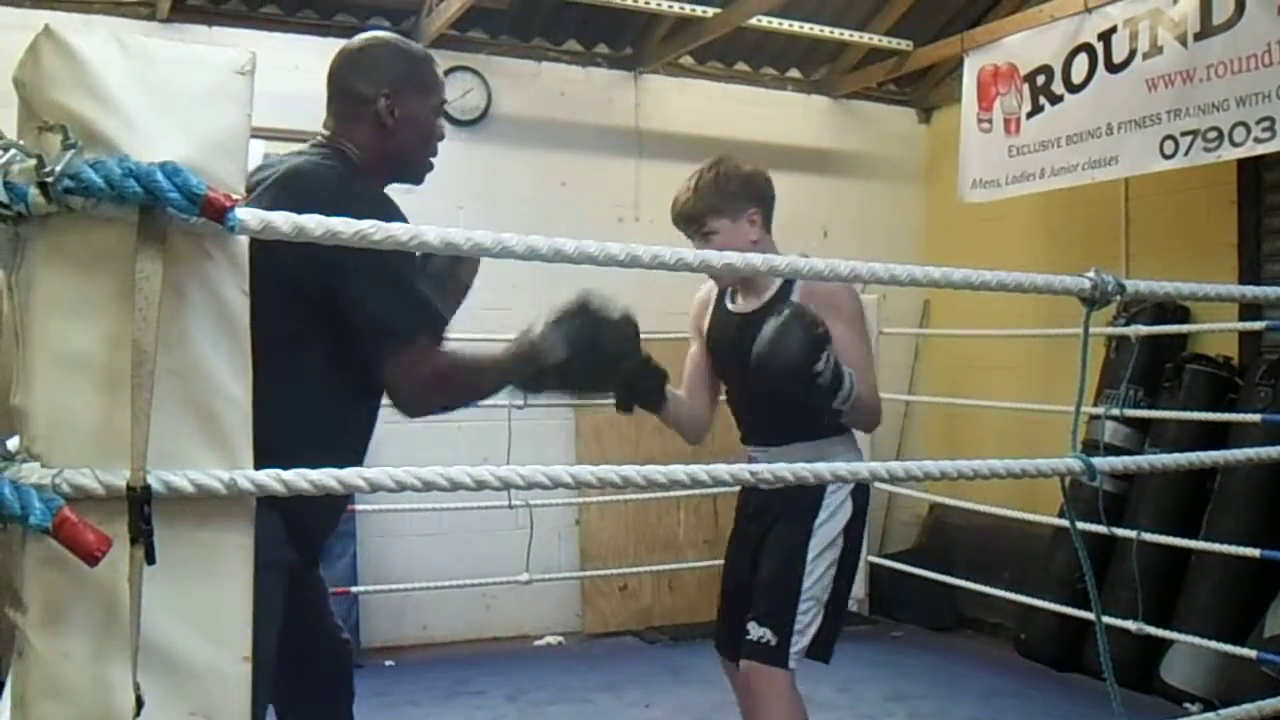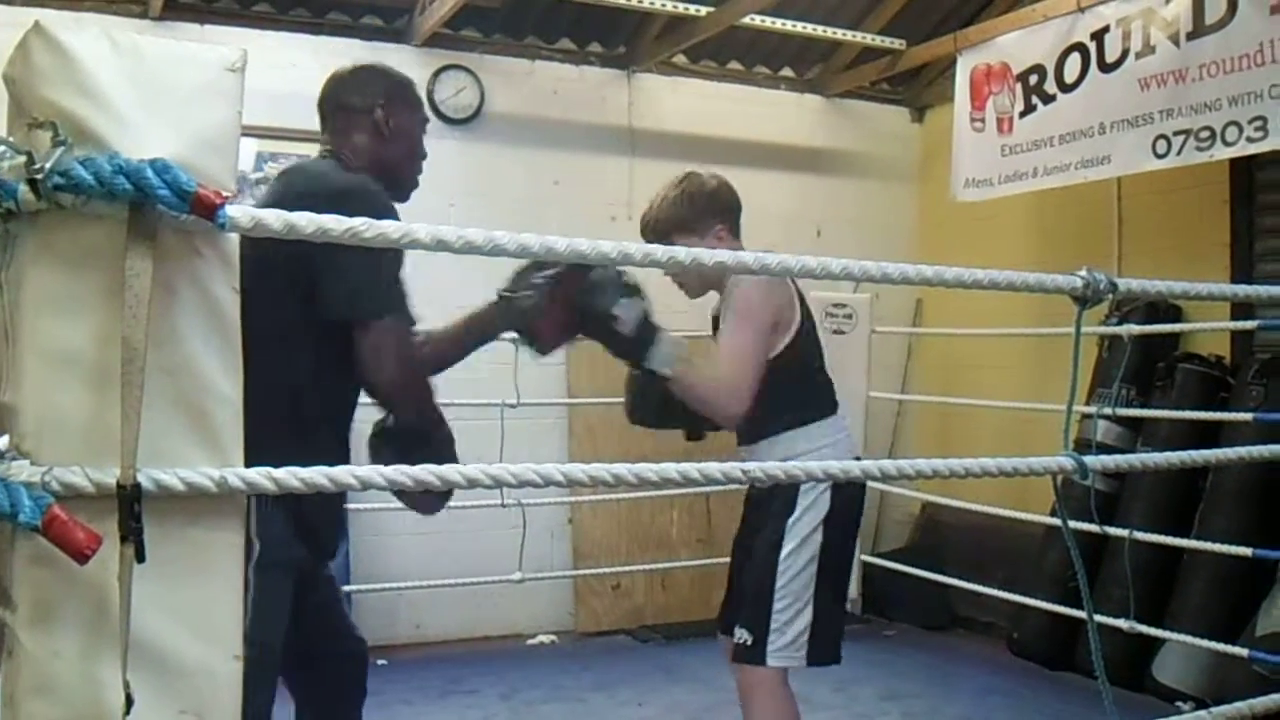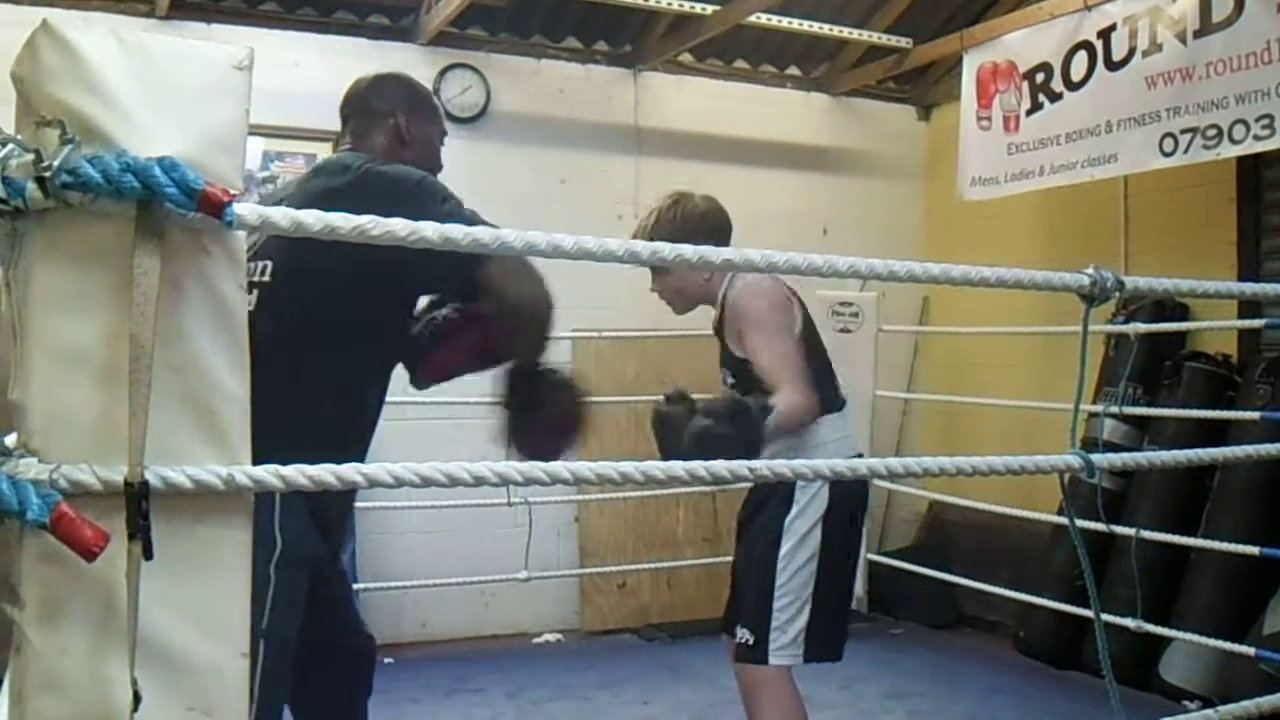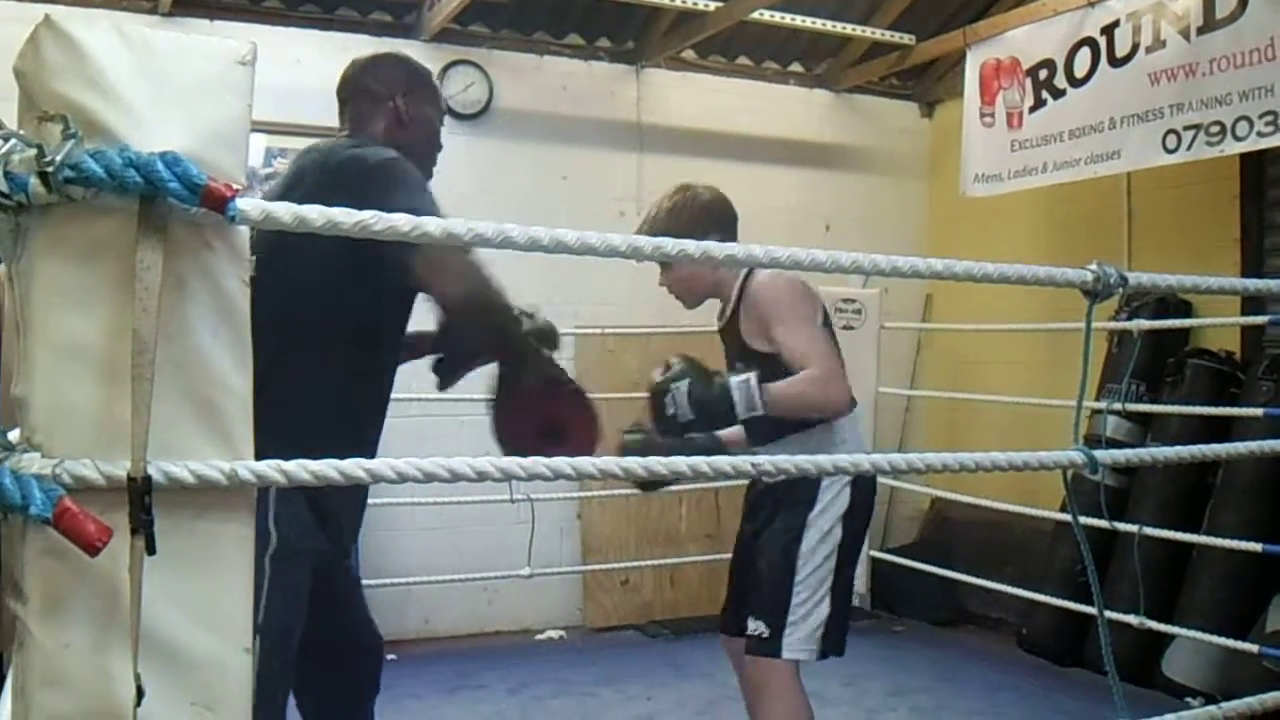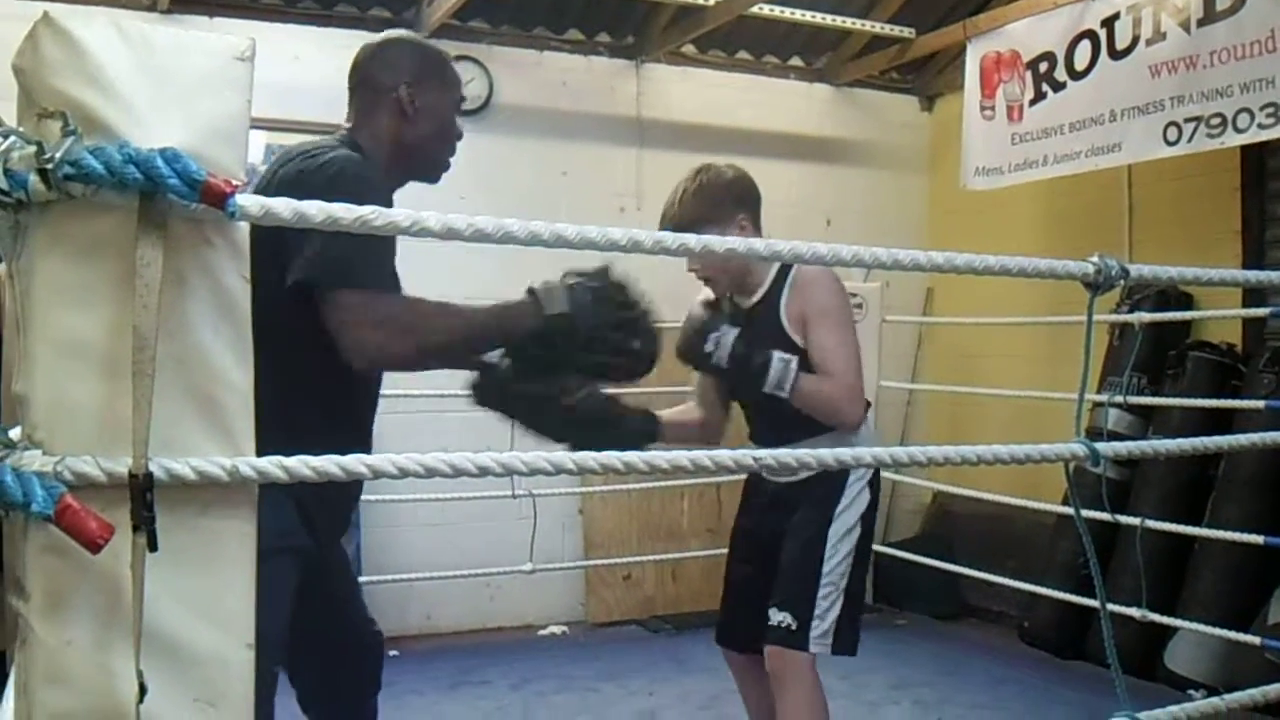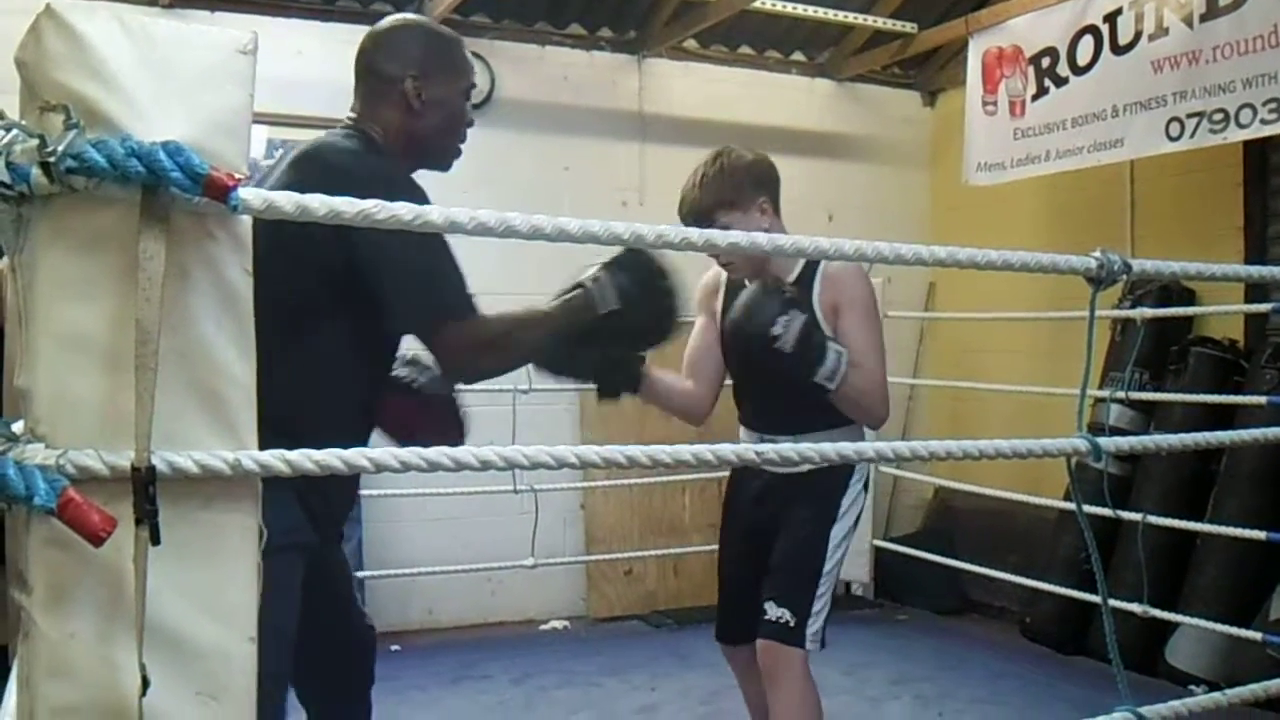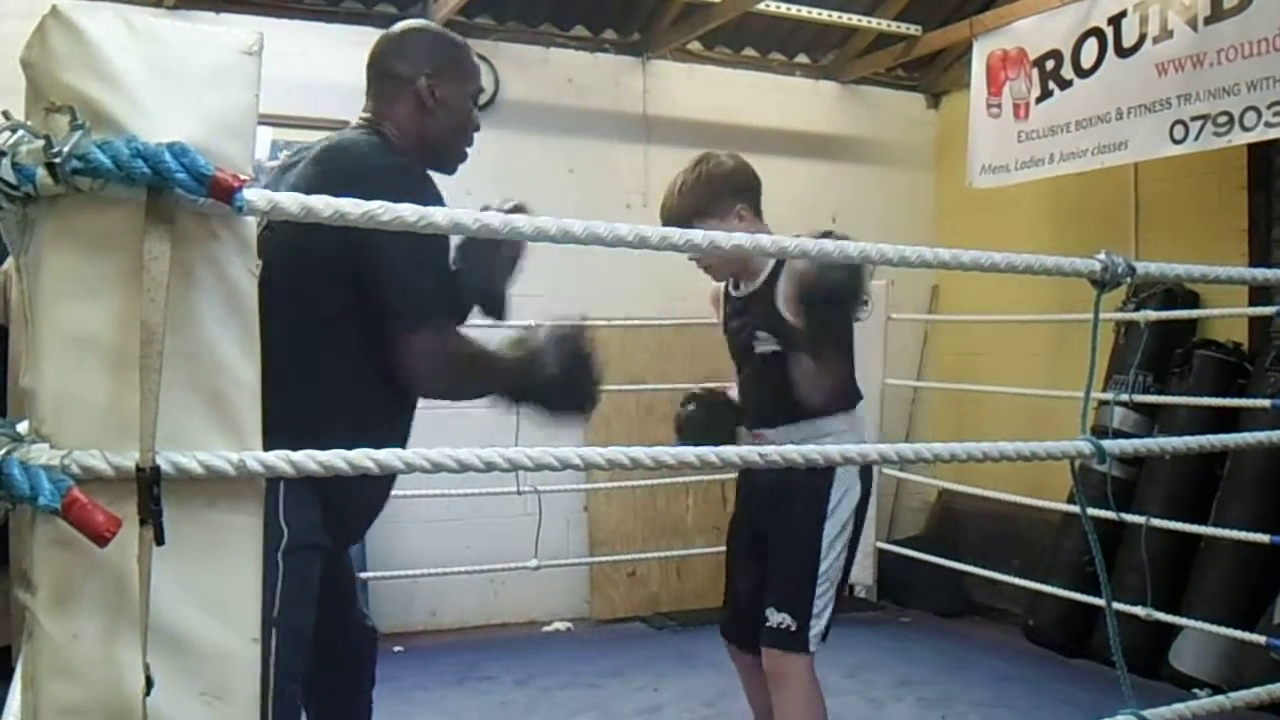
dt=0.2s
person 1, frame 1
left shoulder: (291, 181)
right shoulder: (350, 207)
right elbow: (418, 381)
left wrist: (421, 302)
right wrist: (539, 351)
left hip: (268, 503)
person 1, frame 2
left shoulder: (300, 194)
right shoulder: (350, 201)
left elbow: (365, 347)
right elbow: (390, 367)
left wrist: (500, 314)
right wrist: (429, 431)
left hip: (275, 498)
right hip: (248, 497)
person 1, frame 3
left shoulder: (304, 199)
right shoulder: (393, 190)
right elbow: (524, 296)
left wrist: (444, 343)
right wrist: (523, 358)
left hip: (280, 491)
right hip: (263, 492)
left knee: (342, 665)
person 1, frame 4
left shoulder: (314, 184)
right shoulder: (365, 173)
right elbow: (455, 283)
left wrist: (445, 341)
right wrist: (522, 354)
left hip: (292, 486)
right hip: (265, 487)
left knee: (347, 664)
person 1, frame 5
left shoulder: (344, 181)
right shoulder: (335, 179)
left elbow: (375, 333)
right elbow: (373, 334)
right wrist: (540, 313)
left hip: (298, 490)
right hip: (252, 489)
person 1, frame 6
left shoulder: (326, 167)
right shoulder: (365, 182)
right elbow: (465, 351)
left wrist: (388, 398)
right wrist: (594, 299)
left hip: (294, 482)
right hip: (259, 482)
left knee: (342, 662)
person 1, frame 7
left shoulder: (321, 166)
right shoulder: (391, 185)
right elbow: (429, 364)
left wrist: (462, 285)
right wrist: (533, 367)
left hip: (296, 483)
right hip: (275, 482)
left knee: (344, 663)
person 2, frame 1
left shoulder: (822, 290)
right shoulder: (709, 305)
left elbow: (870, 412)
right elbow: (695, 424)
left wrist: (827, 381)
right wrist: (643, 383)
left hip: (822, 491)
right hip: (764, 490)
left knee: (768, 664)
right knee: (739, 658)
person 2, frame 2
left shoulder: (756, 287)
right shoulder: (735, 294)
left elbow: (729, 401)
left wrist: (643, 339)
right wrist: (683, 410)
left hip: (812, 483)
right hip: (780, 482)
left knee: (760, 664)
right knee: (747, 652)
person 2, frame 3
left shoulder: (753, 295)
right shoulder: (732, 306)
left elbow: (798, 402)
left wrist: (745, 428)
left hip: (814, 481)
right hip: (788, 481)
left knee: (763, 662)
right knee: (744, 647)
person 2, frame 4
left shoulder: (771, 290)
right shoulder: (733, 309)
left elbow: (831, 392)
left wrist: (724, 395)
right wrist: (699, 446)
left hip: (825, 481)
right hip: (783, 481)
left knee: (771, 657)
right knee: (740, 641)
person 2, frame 5
left shoulder: (811, 284)
right shoulder: (714, 307)
left elbow: (847, 408)
right elbow: (708, 424)
left wrist: (756, 361)
right wrist: (625, 425)
left hip: (833, 482)
right hip: (770, 482)
left knee: (787, 656)
right knee: (741, 648)
person 2, frame 6
left shoulder: (838, 278)
right shoulder: (719, 287)
left elbow: (873, 410)
right elbow: (696, 400)
left wrist: (813, 353)
right wrist: (623, 370)
left hip: (825, 478)
right hip: (756, 476)
left knee: (780, 650)
right knee: (740, 645)
person 2, frame 7
left shoulder: (808, 276)
right shoulder: (727, 292)
left elbow: (818, 392)
left wrist: (827, 331)
right wrist: (718, 415)
left hip: (824, 476)
right hip: (763, 476)
left knee: (787, 652)
right knee: (746, 644)
